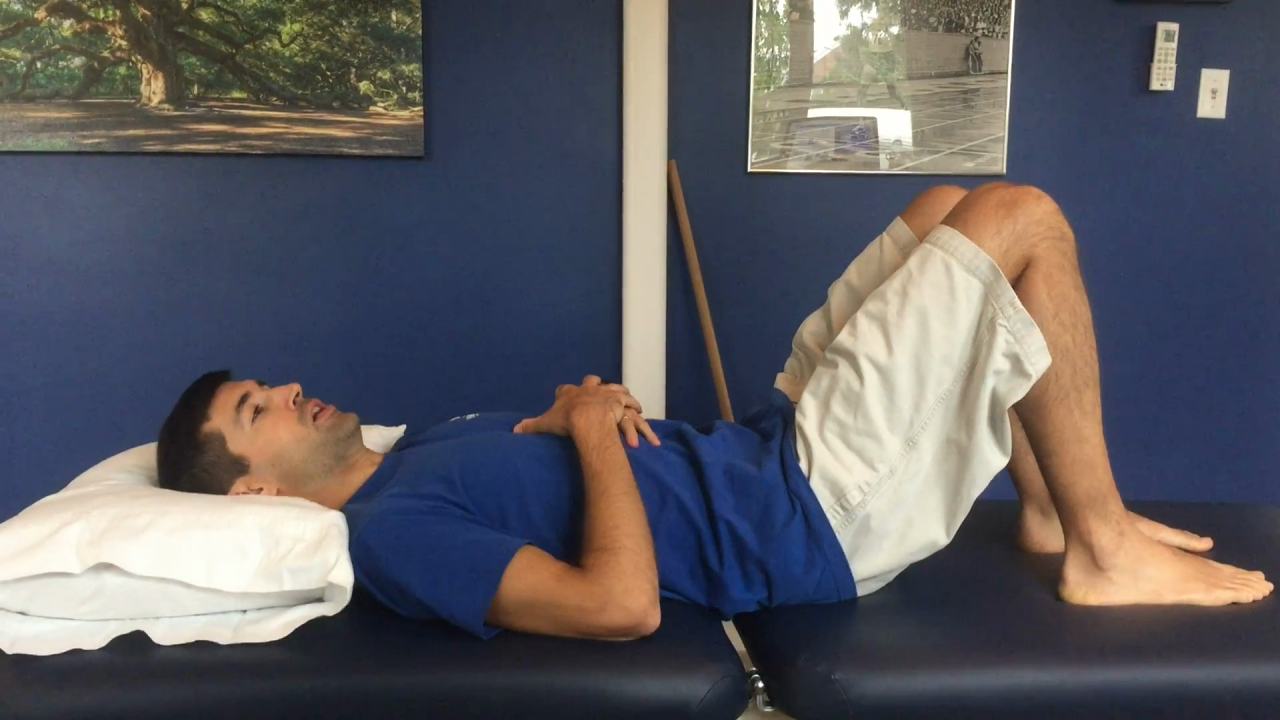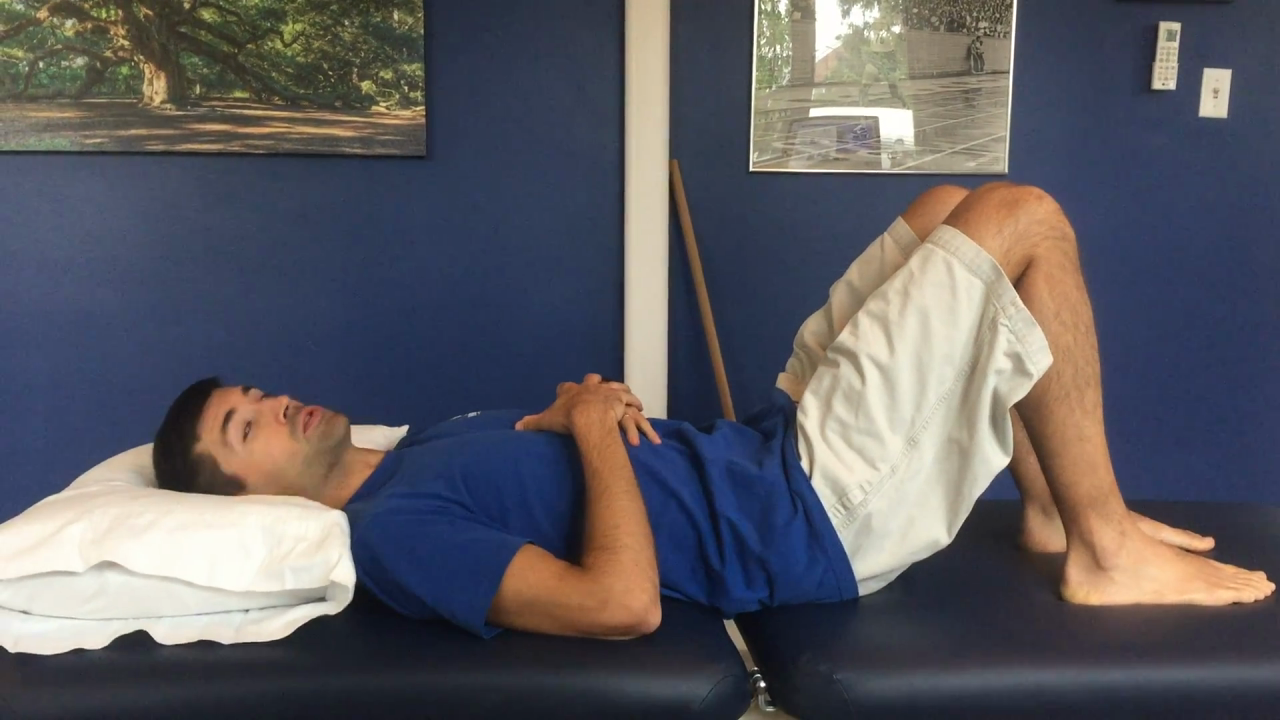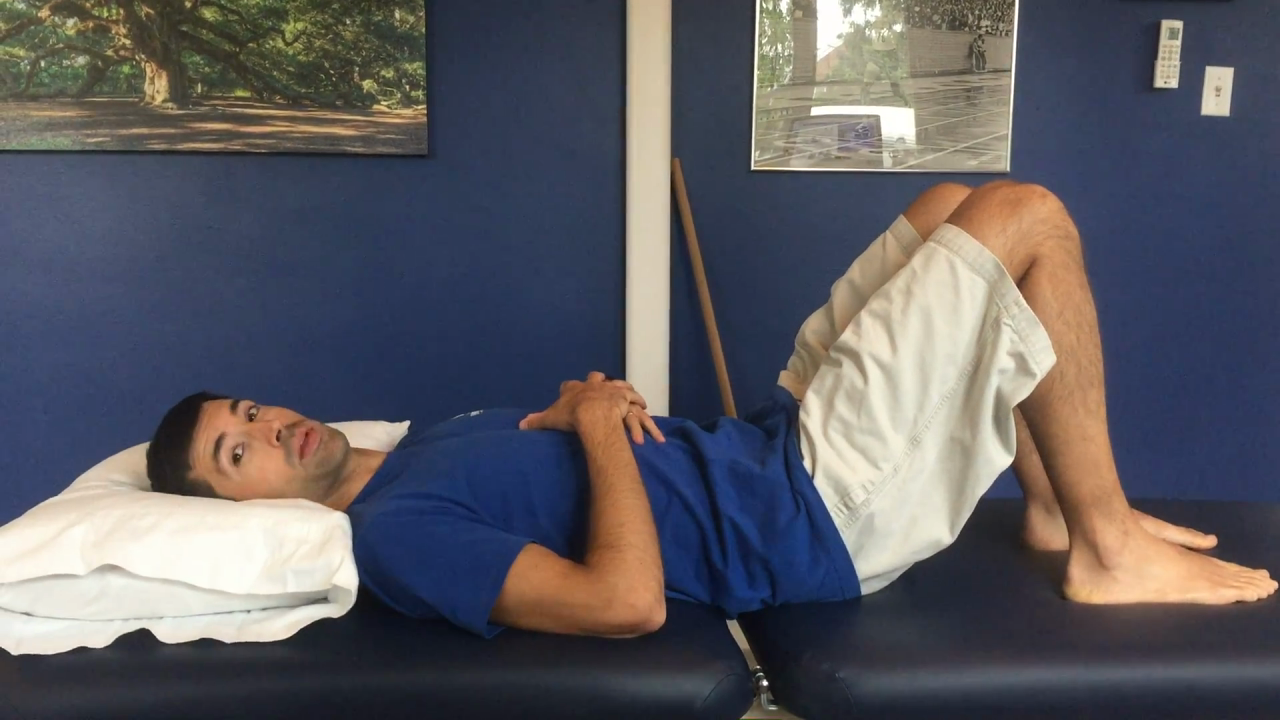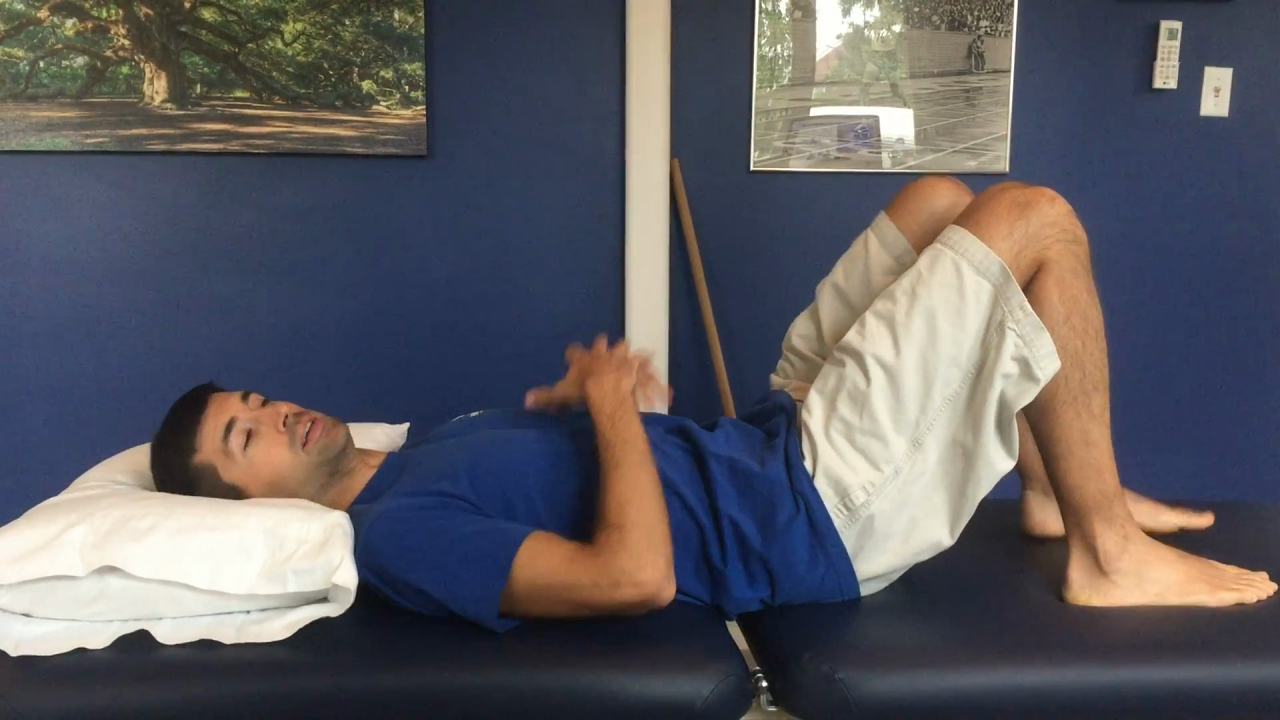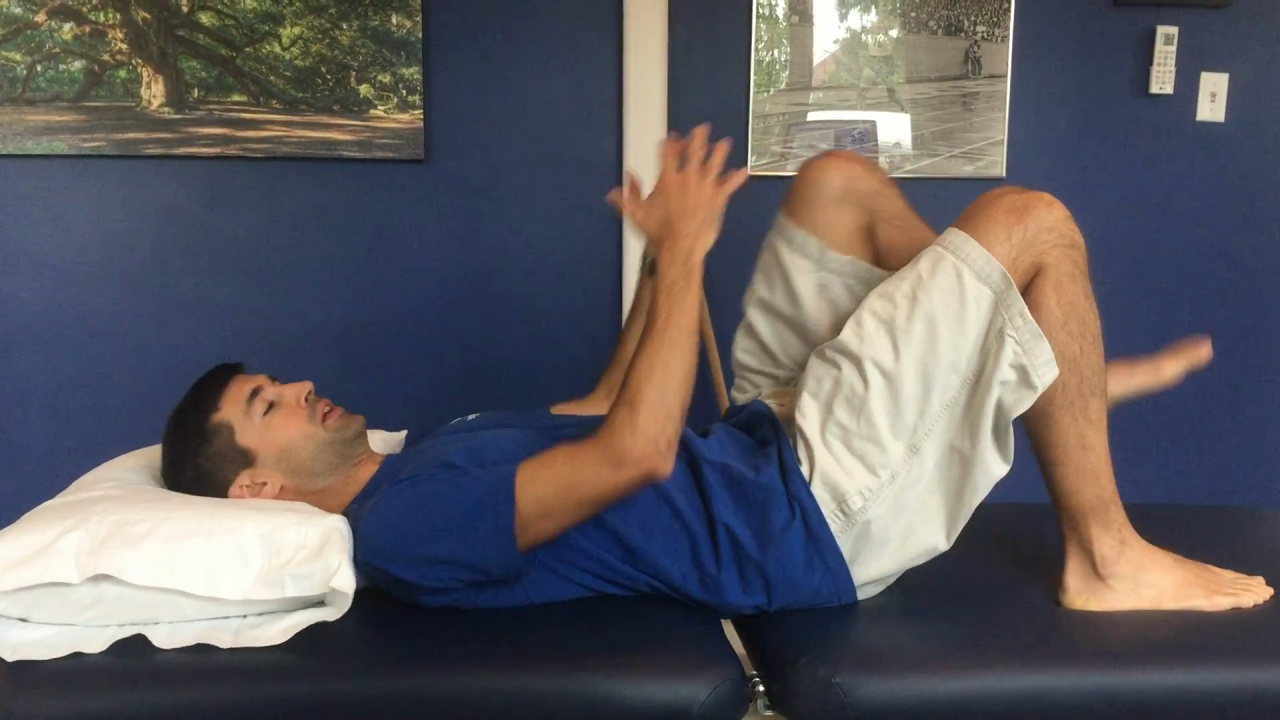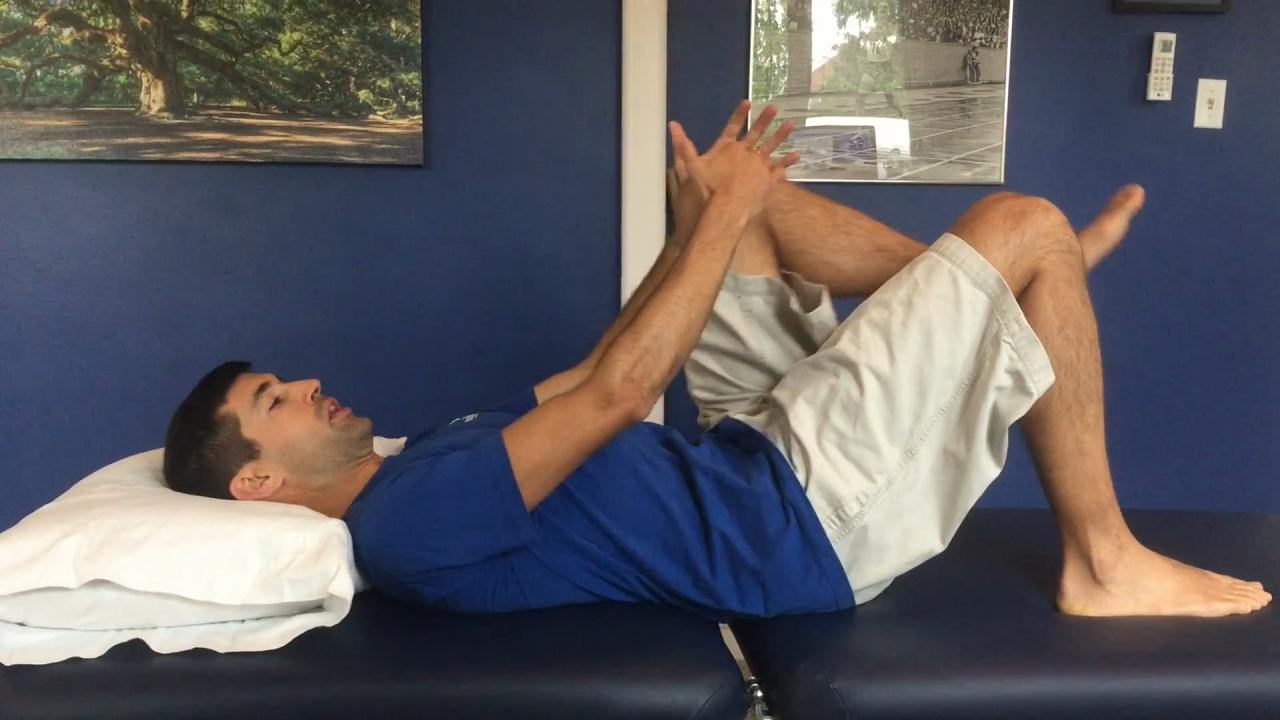
dt=0.3s
person 1, frame 1
left shoulder: (416, 450)
right shoulder: (392, 532)
right elbow: (623, 606)
left wrist: (584, 408)
right wrist: (593, 428)
left hip: (767, 444)
right hip: (815, 517)
left knee: (951, 209)
right knee: (1021, 220)
left ankle: (1051, 507)
right ankle: (1107, 552)
person 1, frame 2
left shoulder: (415, 454)
right shoulder: (394, 531)
right elbow: (625, 604)
left wrist: (584, 408)
right wrist: (595, 425)
left hip: (770, 440)
right hip: (816, 517)
left knee: (952, 208)
right knee: (1022, 218)
left ankle: (1054, 507)
right ankle: (1108, 552)
person 1, frame 3
left shoulder: (414, 453)
right shoulder: (395, 535)
right elbow: (628, 603)
left wrist: (589, 405)
right wrist: (599, 426)
left hip: (772, 441)
right hip: (816, 515)
left knee: (956, 207)
right knee: (1025, 217)
left ankle: (1059, 504)
right ankle: (1112, 552)
person 1, frame 4
left shoulder: (415, 454)
right shoulder: (399, 534)
right elbow: (642, 576)
left wrist: (590, 394)
right wrist: (609, 402)
left hip: (769, 441)
right hip: (818, 517)
left knee: (941, 201)
right knee: (1033, 221)
left ankle: (1054, 486)
right ankle: (1109, 554)
person 1, frame 5
left shoulder: (419, 465)
right shoulder: (408, 527)
left elbow: (604, 412)
right elbow: (639, 448)
left wrist: (662, 259)
right wrist: (681, 253)
left hip: (757, 450)
right hip: (807, 517)
left knee: (840, 179)
right knee: (1029, 221)
left ankle: (1053, 379)
right ankle: (1109, 558)
person 1, frame 6
left shoulder: (420, 466)
right shoulder: (412, 521)
left elbow: (595, 373)
right elbow: (621, 388)
left wrist: (701, 221)
right wrist: (724, 216)
left hip: (751, 457)
right hip: (807, 522)
left knee: (744, 193)
right knee: (1021, 226)
left ankle: (1029, 335)
right ankle: (1104, 561)
